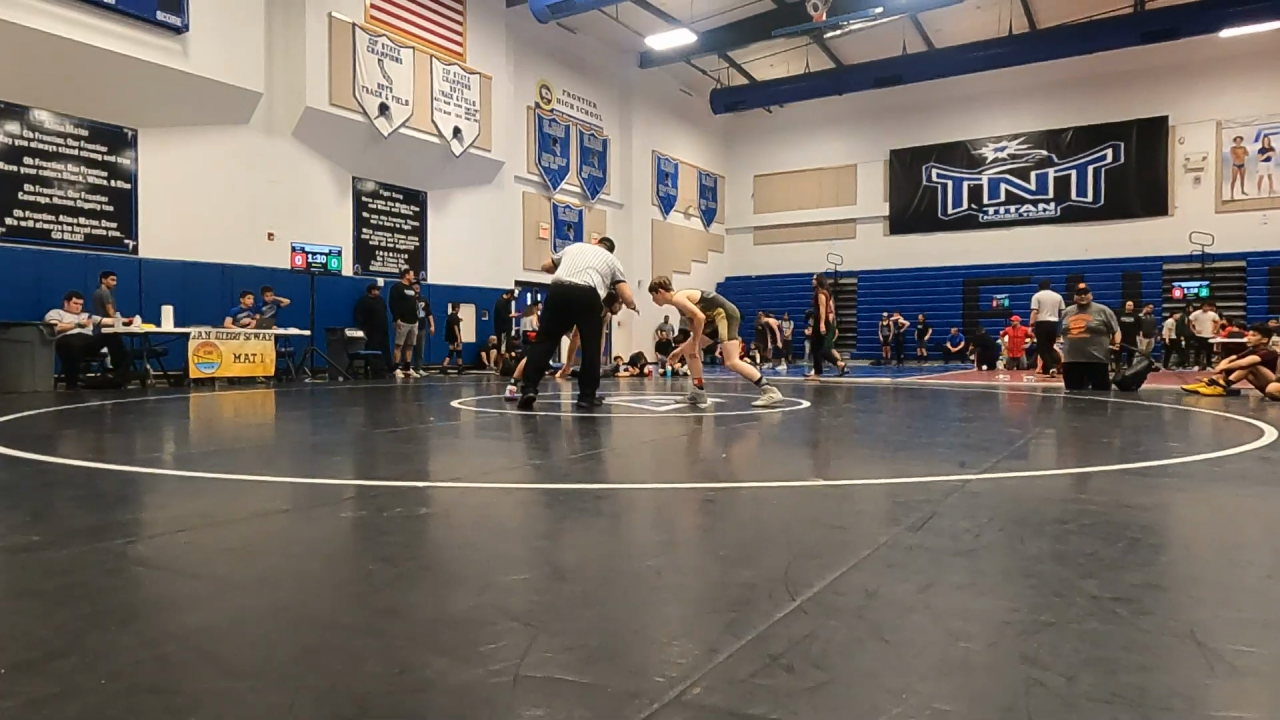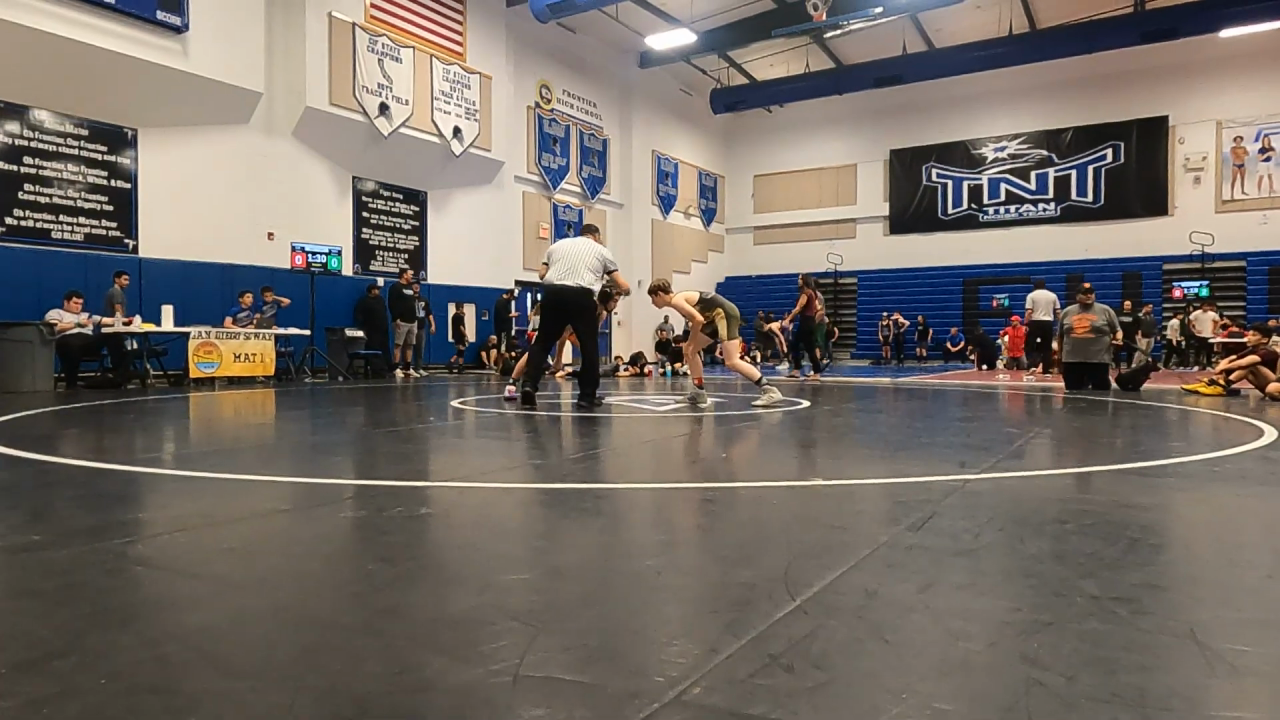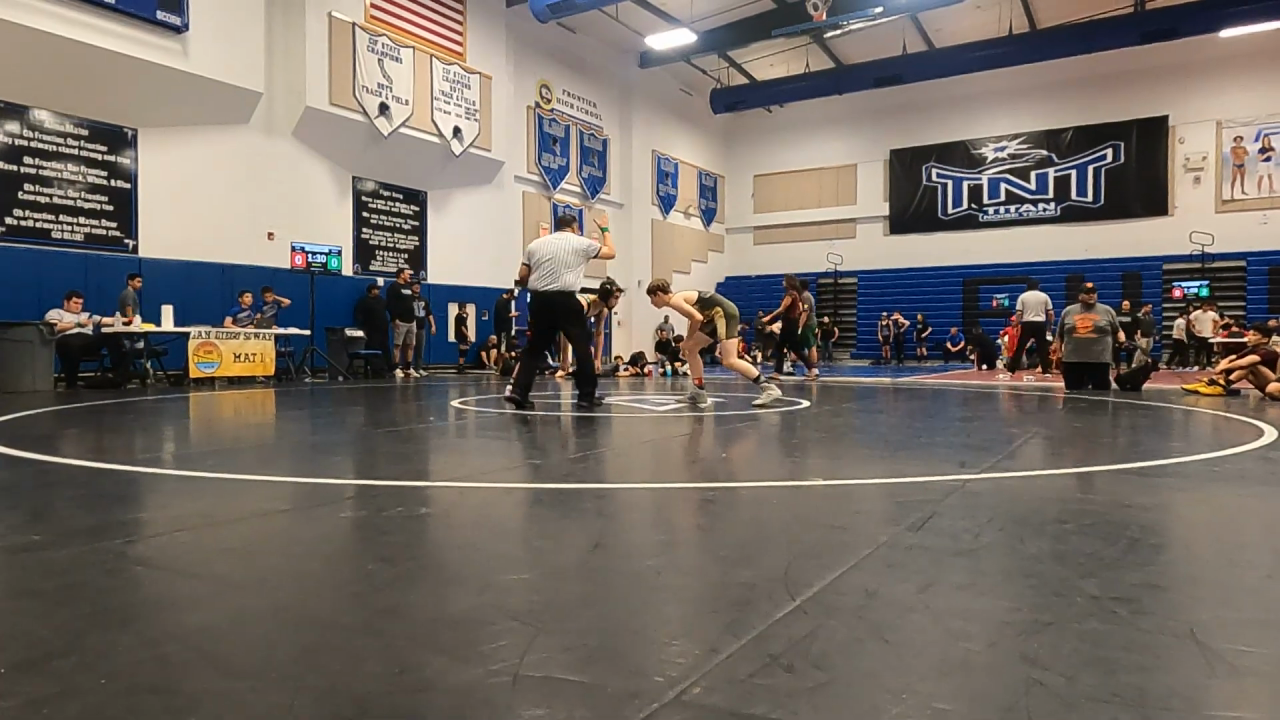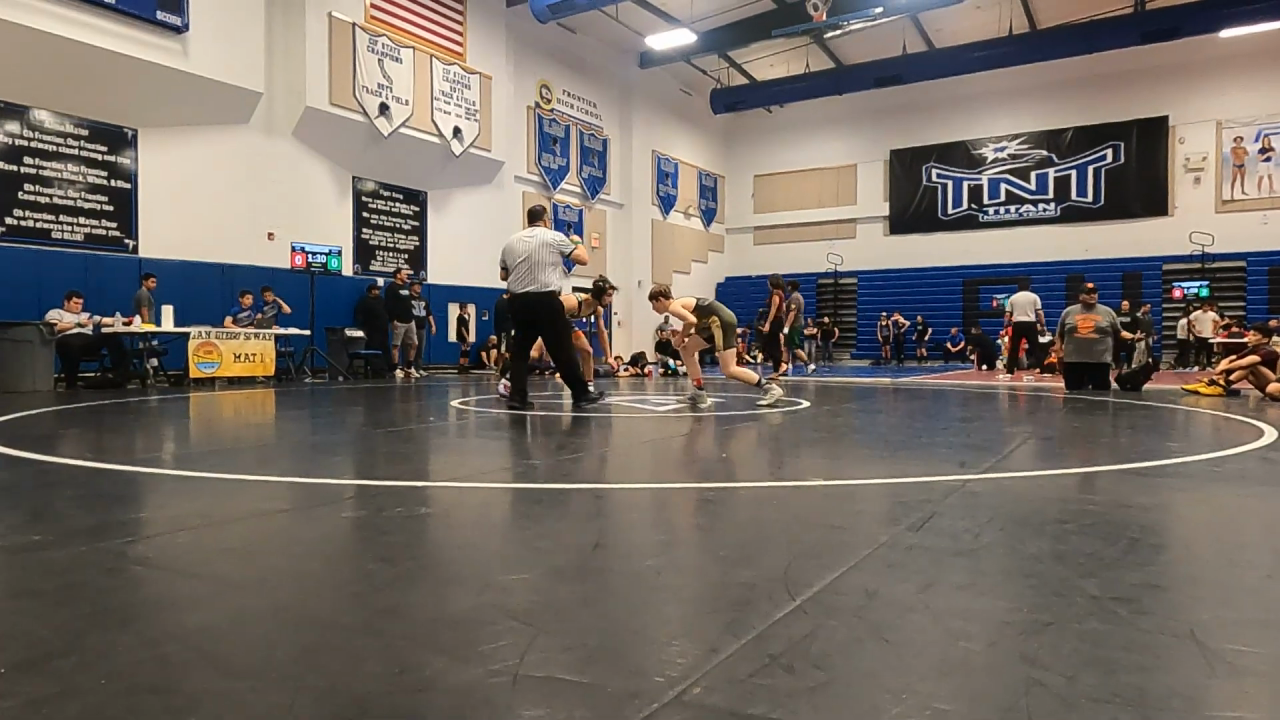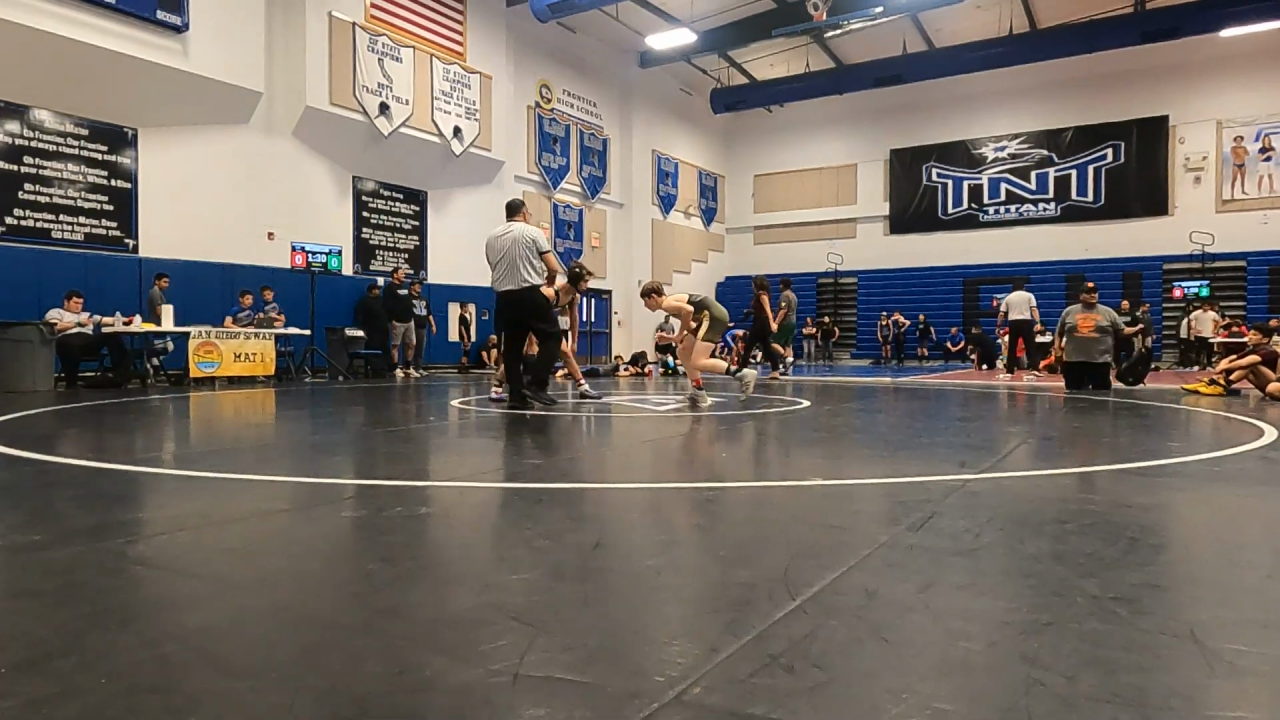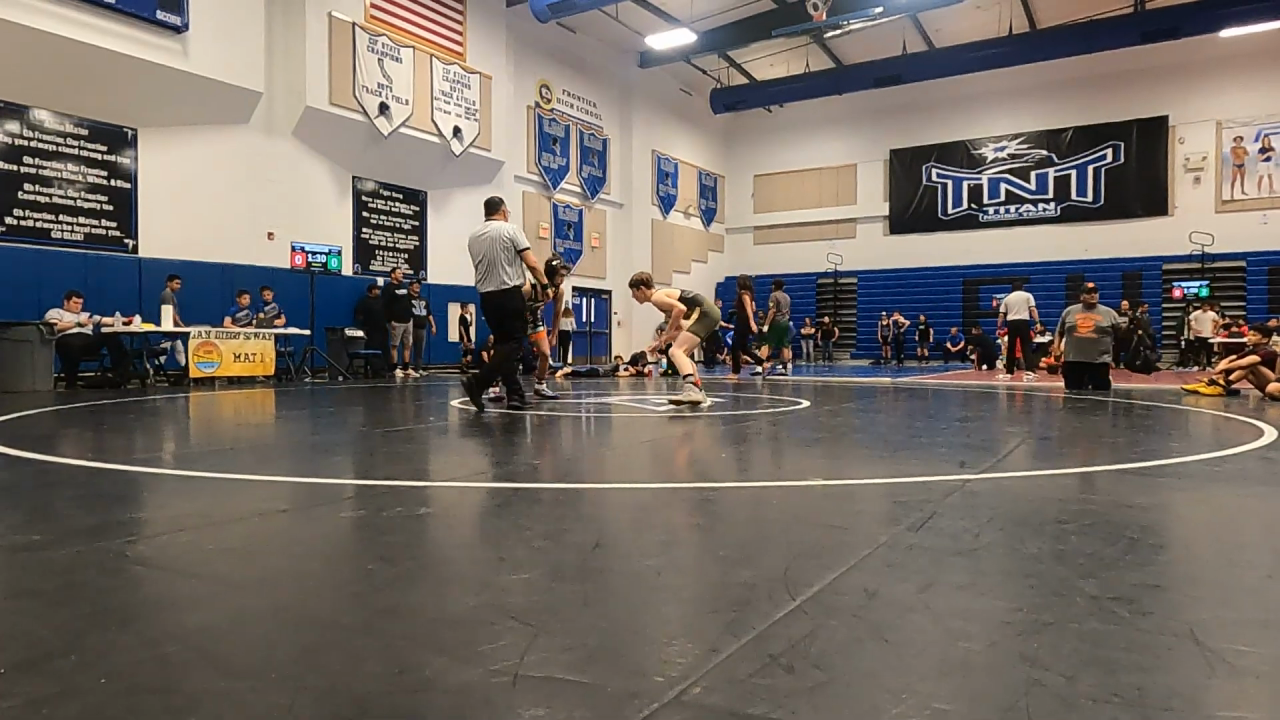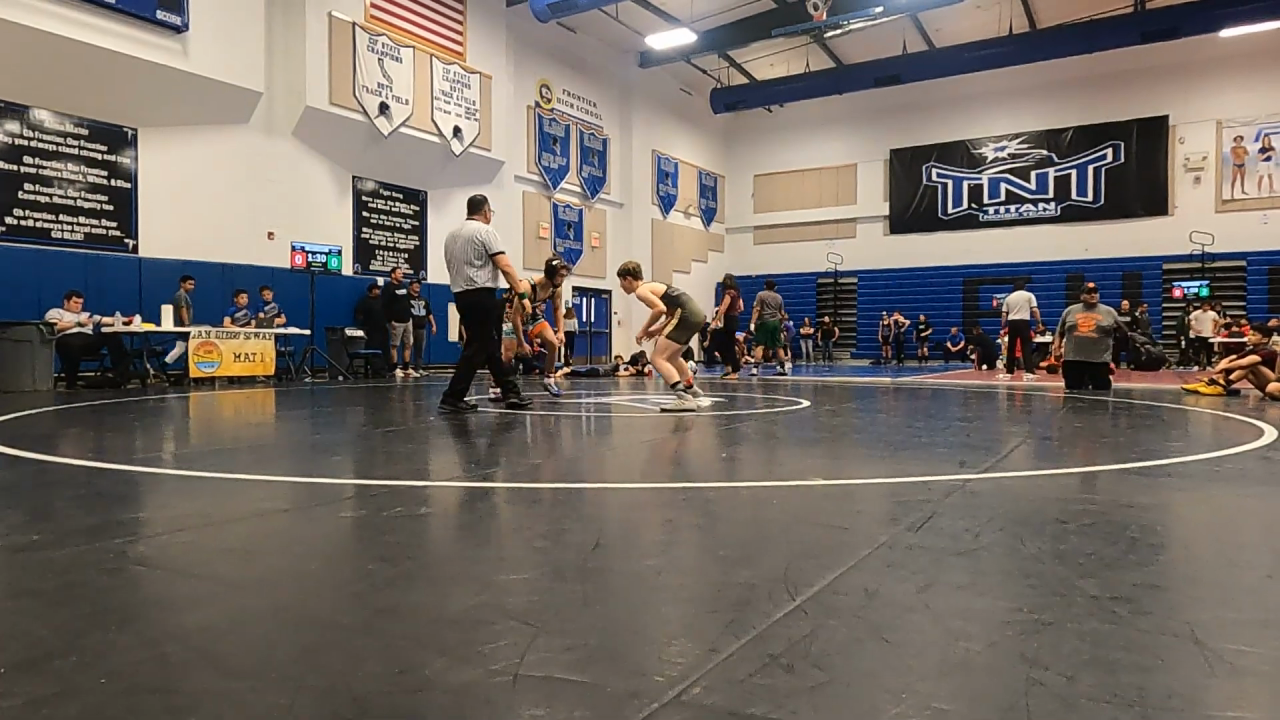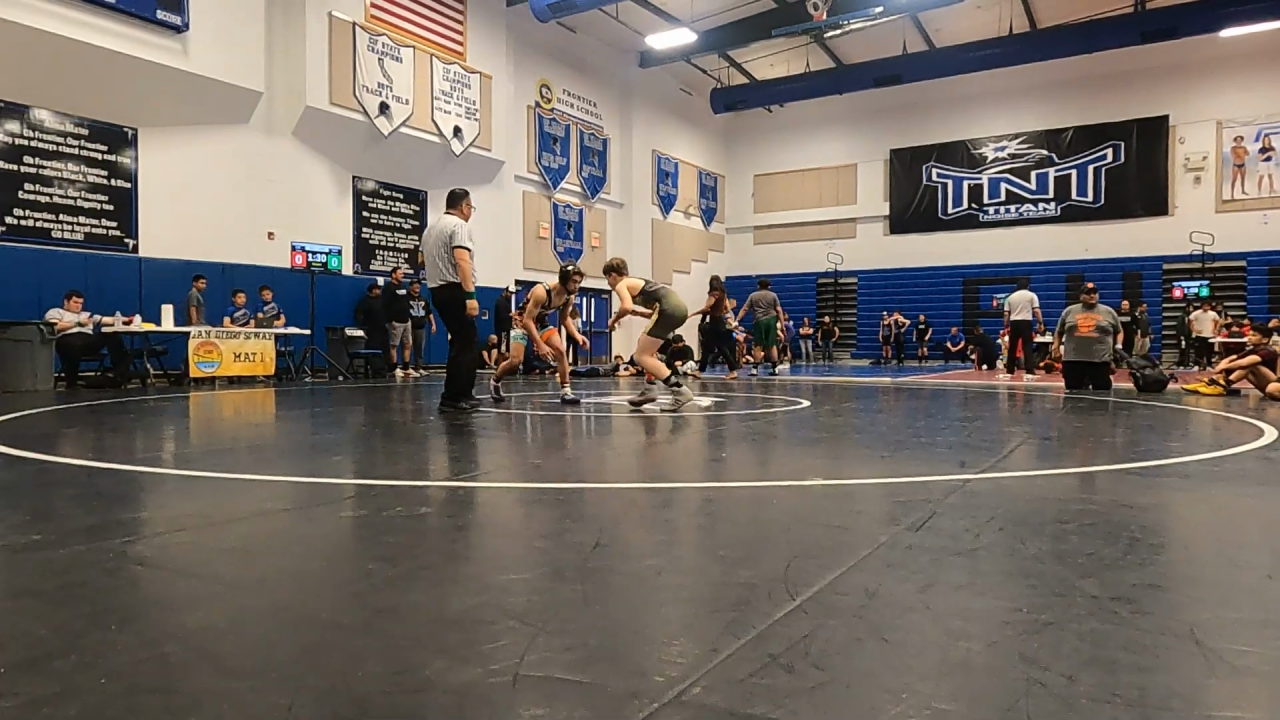
dt=0.2s
person 1, frame 1
left shoulder: (573, 247)
right shoulder: (612, 260)
left elbow: (546, 266)
right elbow: (626, 296)
right wrist: (632, 307)
left hip: (559, 291)
right hip: (587, 296)
left knee: (544, 341)
right knee: (591, 347)
left ankle: (529, 389)
right ankle: (587, 396)
person 1, frame 2
left shoulder: (559, 245)
right shoulder: (602, 251)
left elbow: (542, 274)
right elbow: (622, 285)
right wrist: (626, 290)
left hip: (552, 293)
right hip: (581, 296)
left knee: (543, 342)
right knee: (589, 346)
left ankle: (529, 384)
right ankle: (587, 395)
person 1, frame 3
left shoulder: (536, 244)
right shoulder: (581, 242)
left elbow: (522, 275)
right elbow: (610, 253)
right wrist: (604, 229)
left hip: (538, 299)
right hip: (565, 299)
left knee: (534, 347)
right knee: (582, 347)
left ankle: (519, 391)
right ankle: (587, 395)
person 1, frame 4
left shoulder: (511, 242)
right shoulder: (554, 237)
left elbow: (503, 276)
right elbow: (583, 259)
right wrist: (577, 242)
left hip: (518, 301)
right hip: (545, 300)
left knee: (520, 350)
right knee: (562, 348)
left ankle: (517, 397)
right ankle: (581, 394)
person 1, frame 5
left shoulder: (492, 237)
right shoulder: (532, 232)
right elbow: (553, 266)
right wrist: (550, 277)
left hip: (504, 298)
right hip: (530, 295)
left knee: (512, 348)
right knee: (551, 338)
left ankle: (517, 396)
right ankle: (536, 386)
person 1, frame 6
left shoulder: (473, 237)
right shoulder: (510, 230)
right elbow: (532, 263)
right wrist: (544, 284)
left hip: (487, 297)
right hip: (509, 295)
left knee: (504, 345)
right knee: (513, 344)
left ankle: (515, 396)
right ankle: (476, 383)
person 1, frame 7
left shoulder: (452, 235)
right shoulder: (485, 232)
left elbow: (451, 267)
right elbow: (505, 266)
right wrist: (522, 295)
left hip: (461, 296)
right hip: (481, 296)
left knee: (489, 346)
right knee: (478, 347)
left ankle: (511, 393)
right ankle: (452, 397)
person 1, frame 8
left shoulder: (432, 228)
right shoulder: (459, 226)
left elbow: (426, 260)
right elbow: (462, 260)
right wrist: (471, 295)
left hip: (438, 291)
right hip: (454, 291)
left knee: (461, 342)
right knee: (465, 344)
left ankle: (463, 394)
right ankle: (454, 399)
